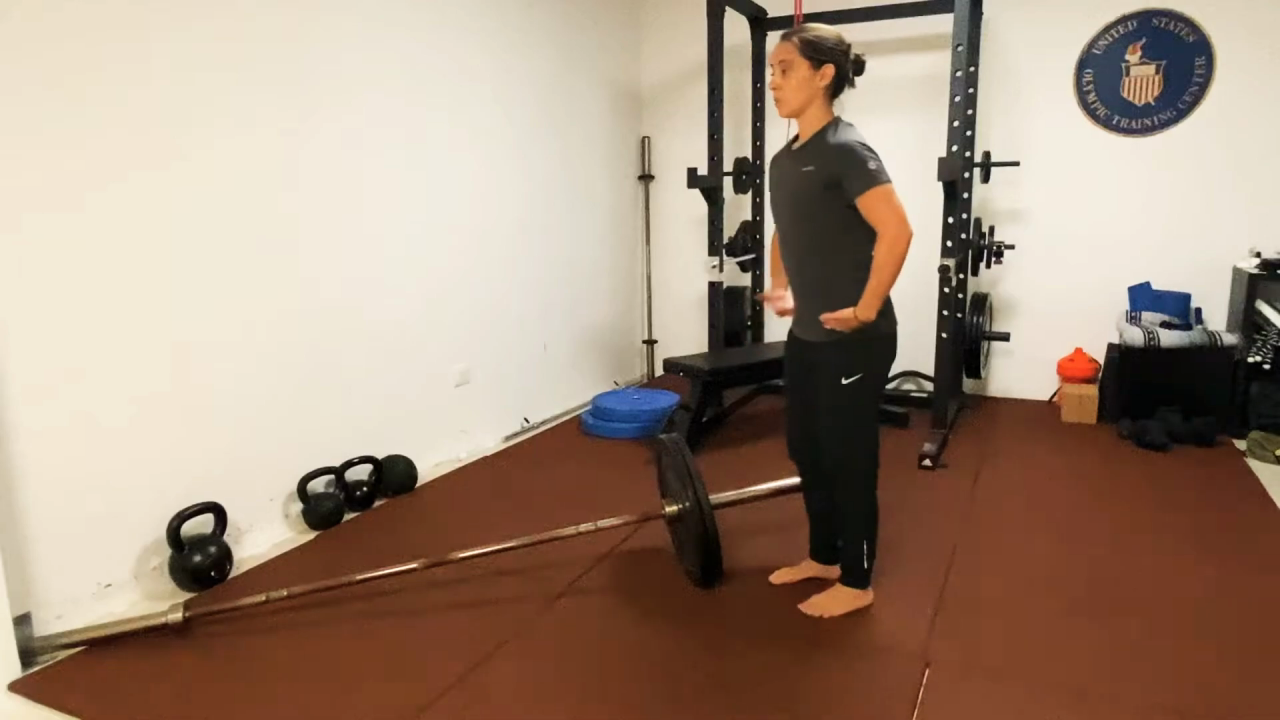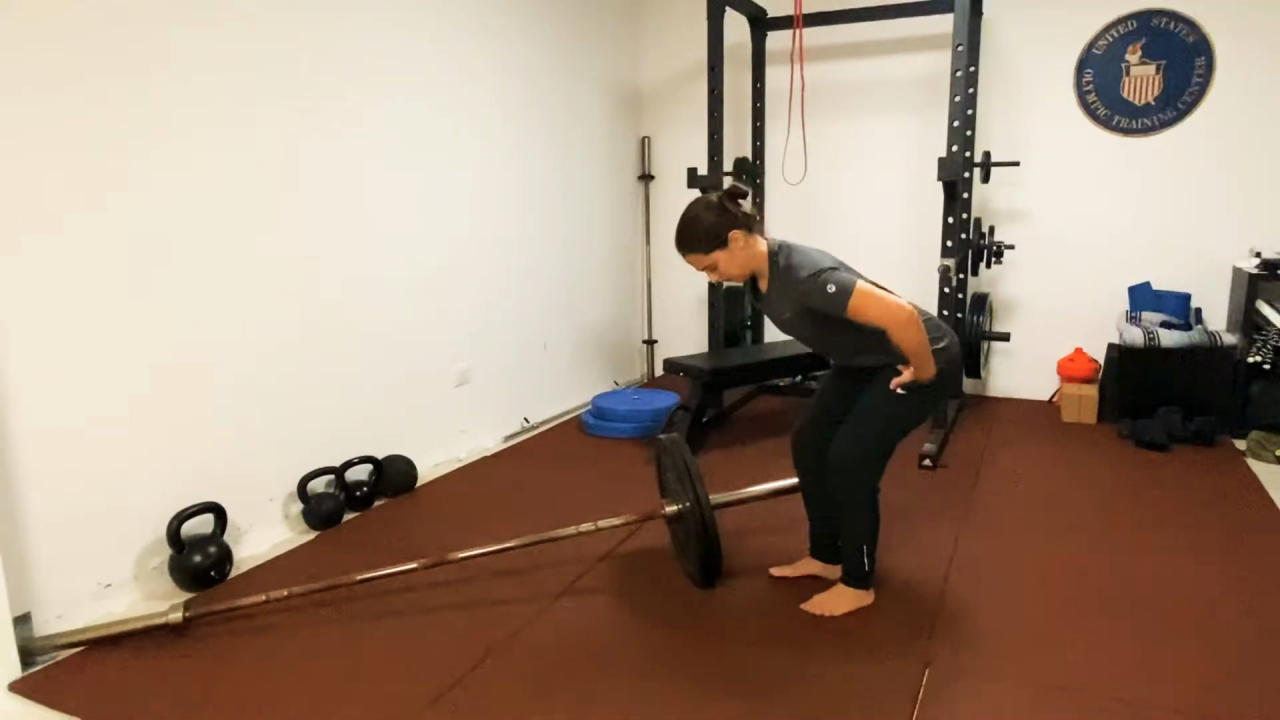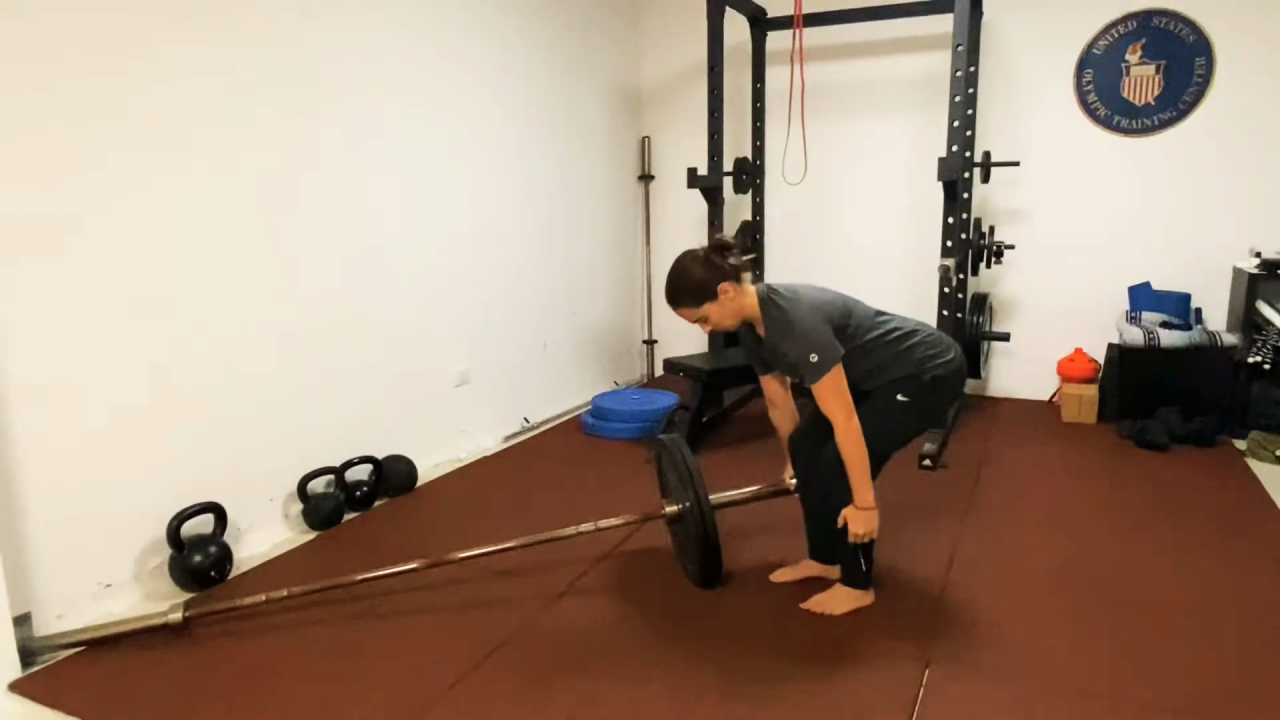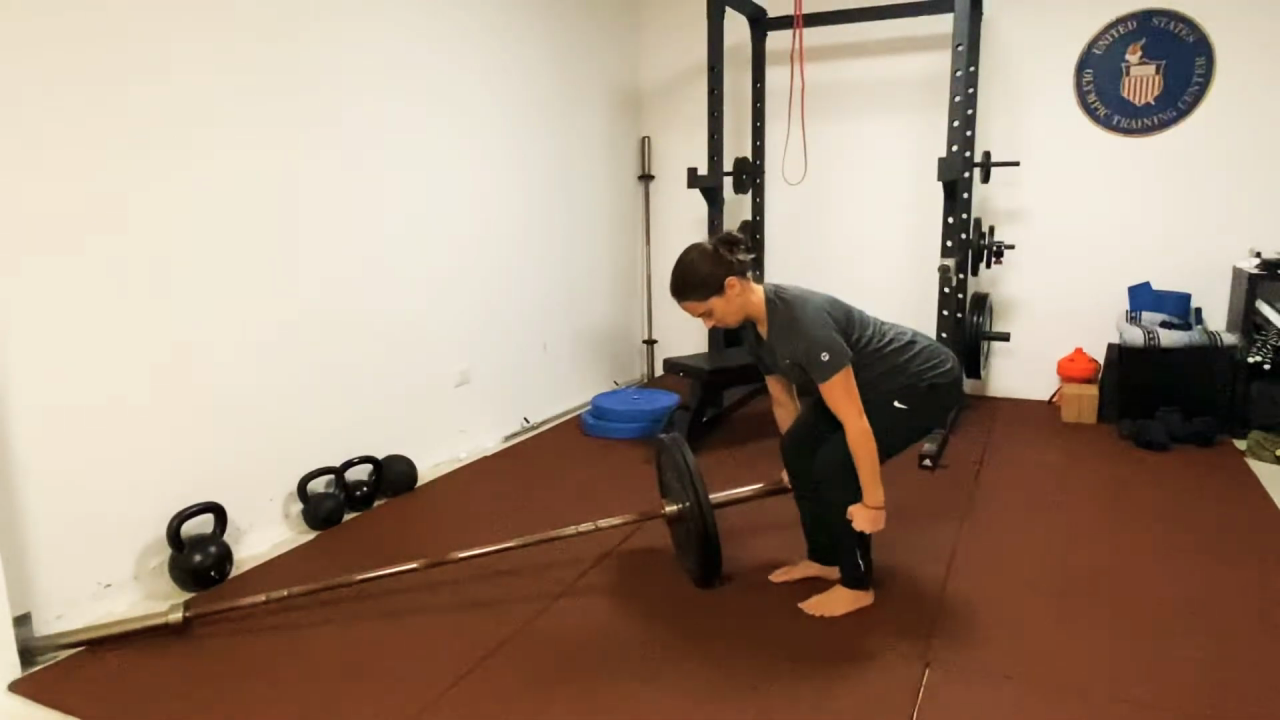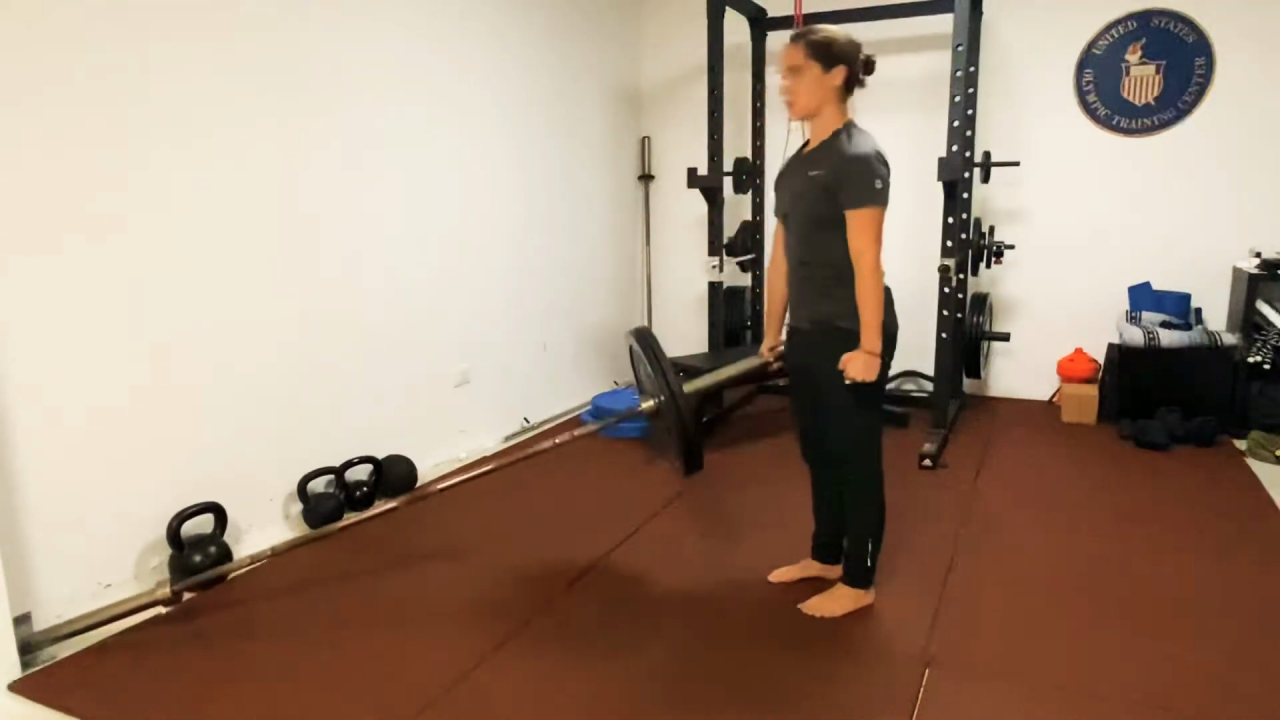
dt=1s
person 1, frame 1
left shoulder: (846, 151)
right shoulder: (786, 157)
left elbow: (896, 232)
left wrist: (865, 310)
right wrist: (780, 287)
left hip: (854, 339)
right hip: (809, 334)
left knee: (847, 457)
right knee: (806, 451)
left ankle: (857, 582)
right ankle: (824, 557)
person 1, frame 2
left shoulder: (803, 274)
right shoulder: (759, 277)
left elbow: (901, 315)
left wrist: (922, 371)
right wrist: (828, 349)
left hip: (923, 356)
right hip: (865, 359)
left knee: (850, 457)
right knee: (809, 445)
left ankle: (858, 585)
right ankle: (825, 557)
person 1, frame 3
left shoulder: (796, 320)
right shoulder: (752, 324)
left elbow: (844, 421)
right elbow: (777, 400)
left wrist: (864, 504)
right wrist: (792, 462)
left hip: (930, 371)
right hip: (877, 373)
left knee: (838, 463)
right knee: (806, 447)
left ankle: (857, 585)
right ankle: (824, 558)
person 1, frame 4
left shoulder: (803, 322)
right shoulder: (757, 327)
left elbow: (855, 421)
right elbow: (783, 399)
left wrist: (873, 501)
right wrist: (793, 455)
left hip: (927, 382)
right hip: (877, 380)
left knee: (834, 466)
right knee: (798, 449)
left ankle: (857, 586)
right ankle: (823, 558)
person 1, frame 5
left shoulder: (858, 157)
right shoulder: (798, 162)
left elbow: (867, 262)
right elbow: (782, 255)
left wrist: (870, 348)
right wrist: (772, 333)
left hip: (849, 337)
right hip: (807, 333)
left knee: (854, 457)
right knee: (819, 452)
left ankle: (859, 583)
right ankle: (825, 557)
